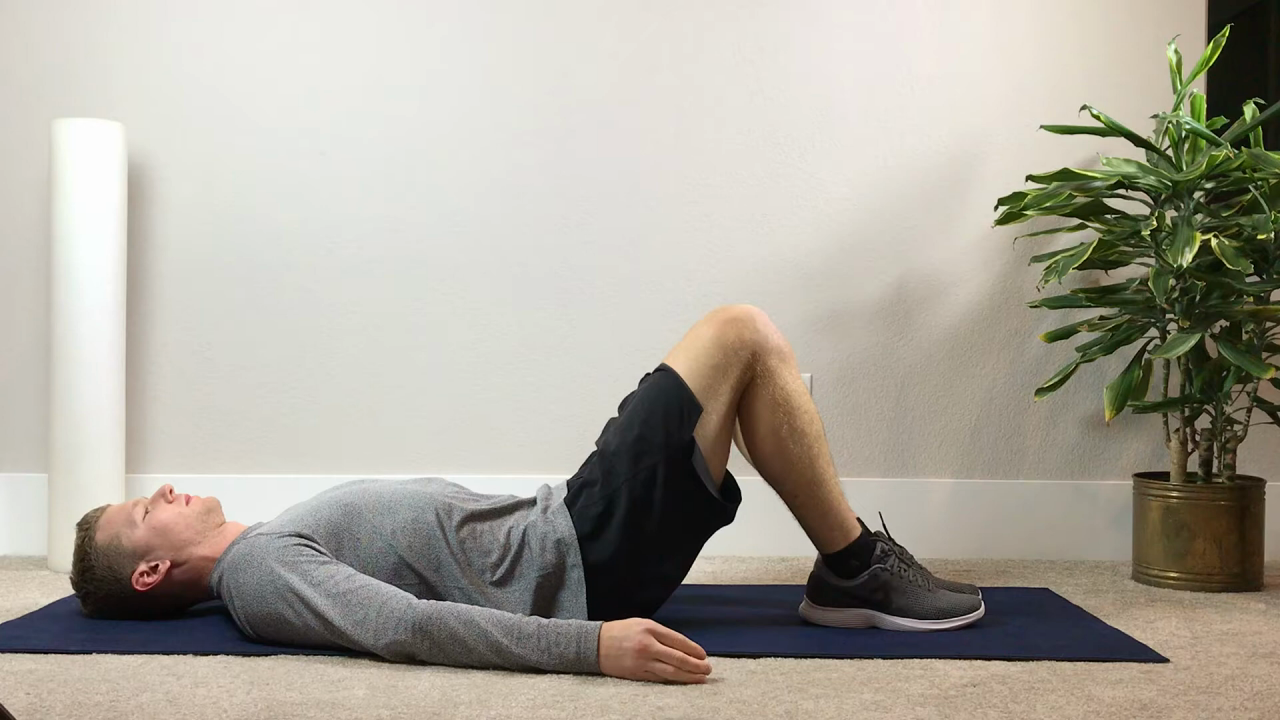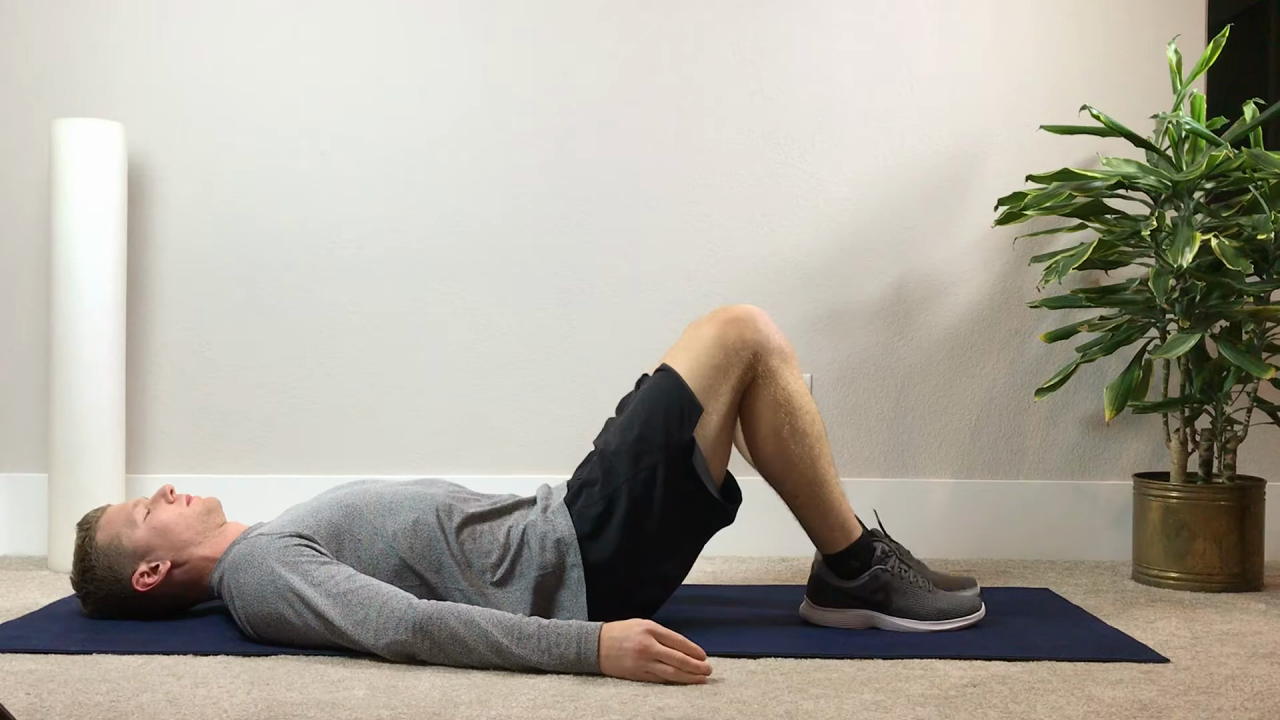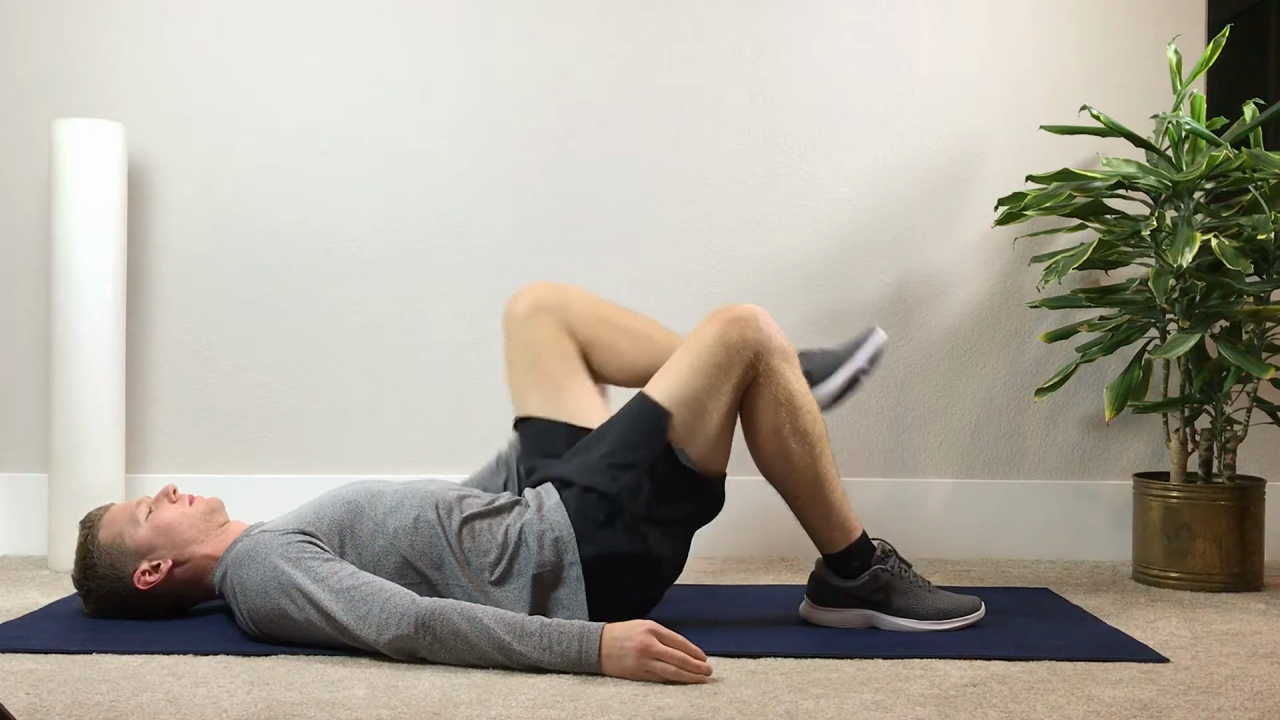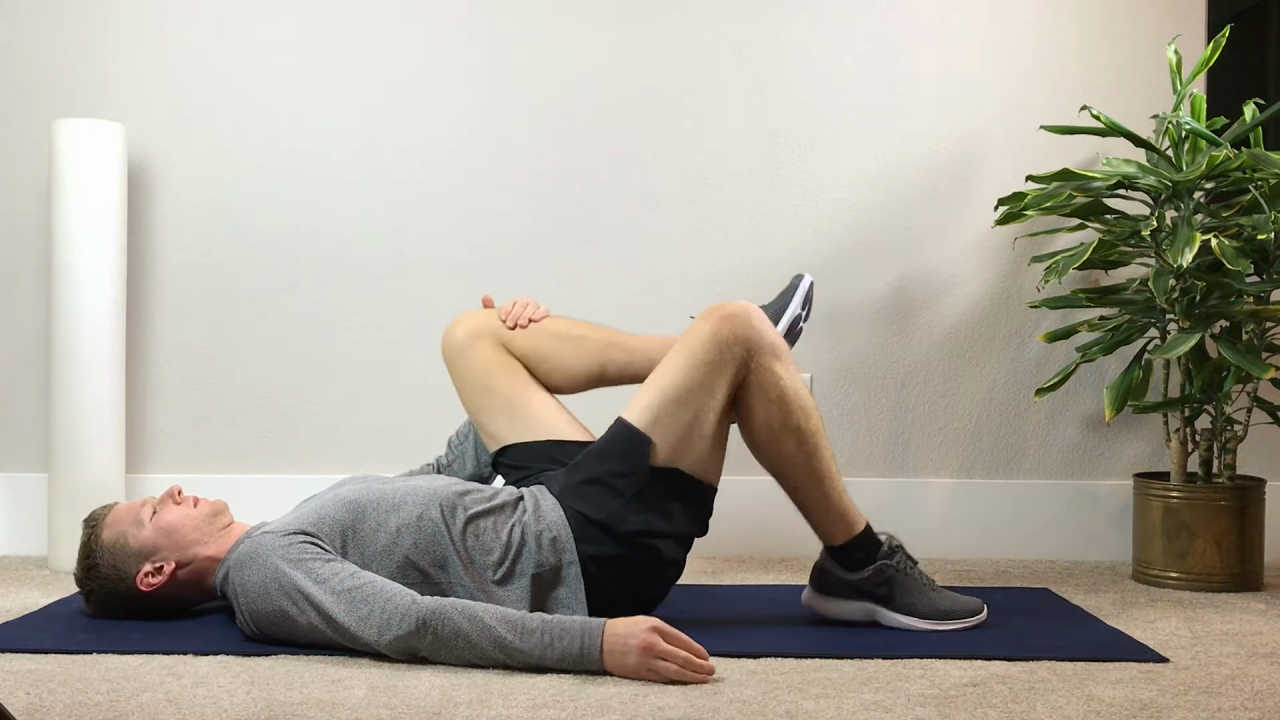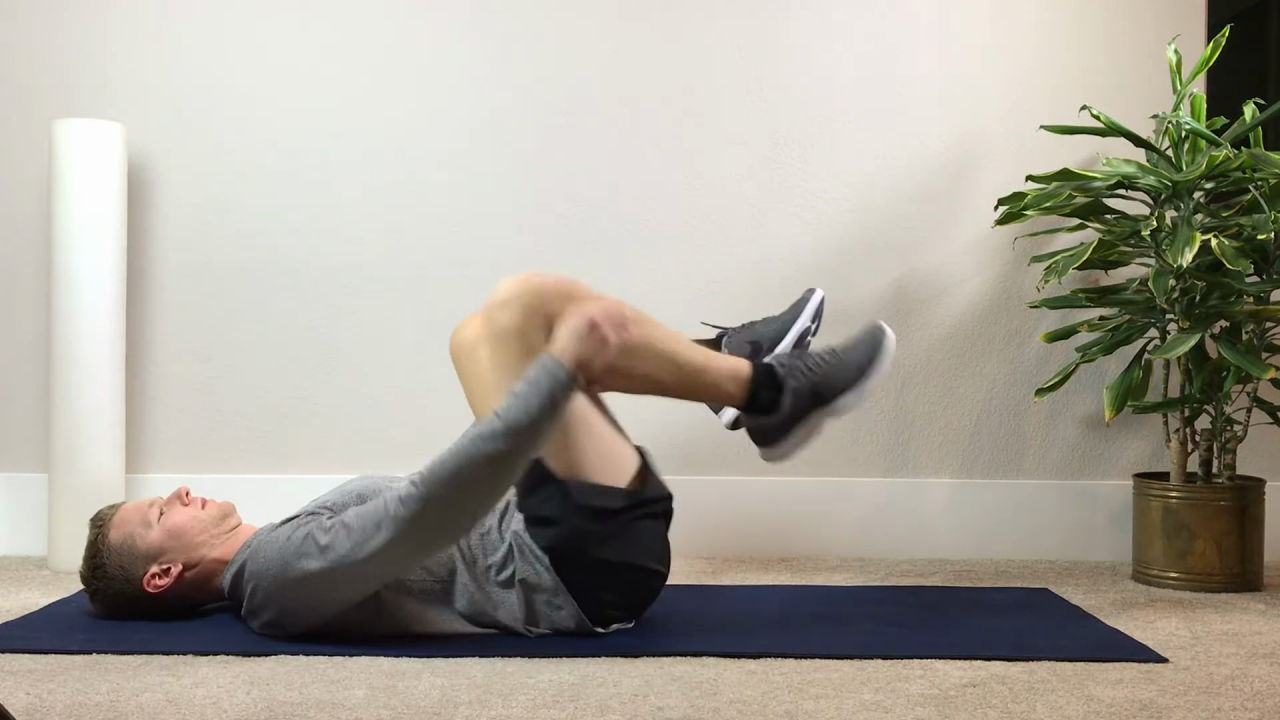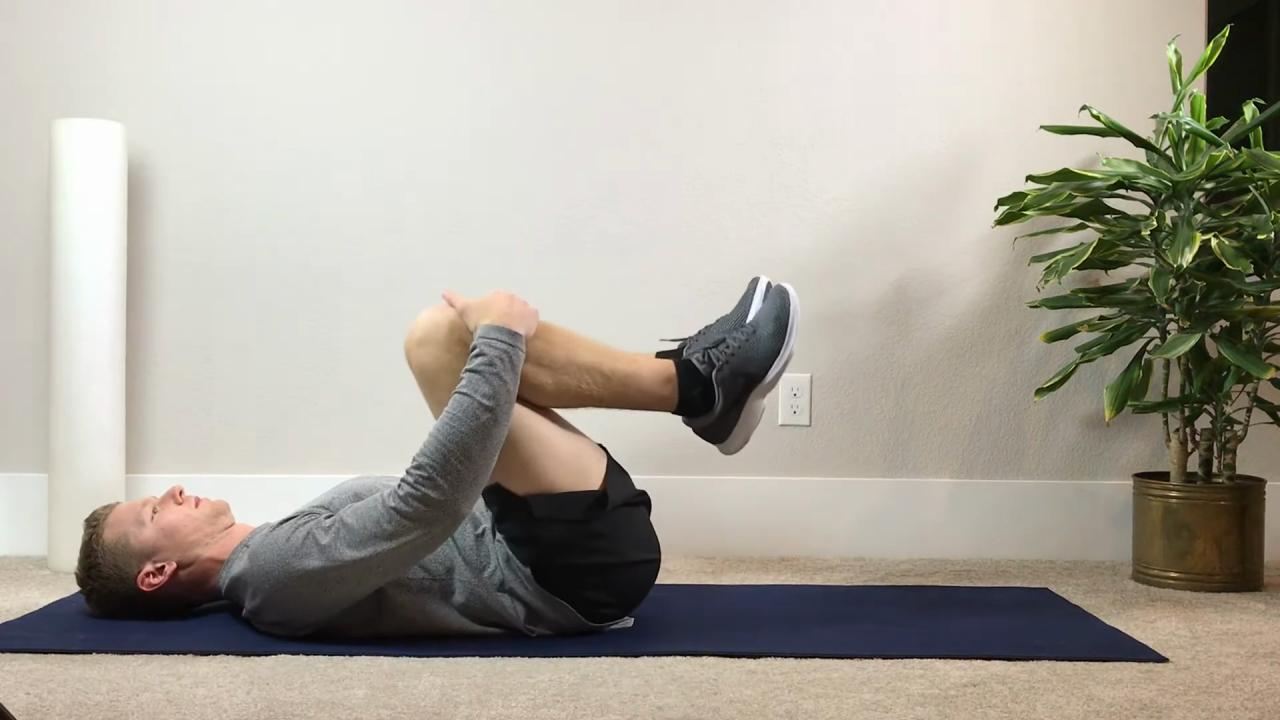
dt=0.5s
person 1, frame 1
left shoulder: (280, 544)
right shoulder: (260, 574)
right elbow: (405, 626)
right wrist: (590, 644)
left hip: (561, 527)
right hip: (586, 560)
left knee: (733, 345)
right knee: (741, 333)
left ankle: (853, 560)
right ankle: (857, 574)
person 1, frame 2
left shoulder: (279, 549)
right shoulder: (261, 573)
right elbow: (405, 627)
right wrist: (591, 646)
left hip: (561, 521)
right hip: (586, 561)
left knee: (725, 343)
right knee: (743, 334)
left ankle: (857, 556)
right ankle: (853, 577)
person 1, frame 3
left shoulder: (282, 540)
right shoulder: (263, 575)
right elbow: (407, 625)
right wrist: (590, 643)
left hip: (551, 511)
right hip: (589, 552)
left knee: (538, 305)
right knee: (743, 329)
left ankle: (778, 400)
right ankle: (854, 575)
person 1, frame 4
left shoulder: (288, 539)
right shoulder: (263, 574)
left elbow: (443, 483)
right elbow: (409, 626)
left wrist: (515, 357)
right wrist: (596, 641)
left hip: (548, 508)
right hip: (589, 553)
left knee: (473, 335)
right knee: (734, 329)
left ankle: (727, 381)
right ankle: (858, 565)
person 1, frame 5
left shoulder: (288, 546)
right shoulder: (281, 575)
left elbow: (447, 494)
right elbow: (430, 509)
left wrist: (539, 367)
right wrist: (558, 366)
left hip: (537, 537)
right hip: (592, 569)
left knee: (482, 335)
right knee: (521, 305)
left ankle: (735, 362)
right ankle: (771, 395)
person 1, frame 6
left shoulder: (280, 548)
right shoulder: (279, 574)
left elbow: (439, 490)
right elbow: (427, 505)
right wrist: (500, 344)
left hip: (565, 550)
right hip: (581, 568)
left knee: (463, 334)
right knee: (442, 334)
left ankle: (693, 378)
right ankle: (696, 386)
